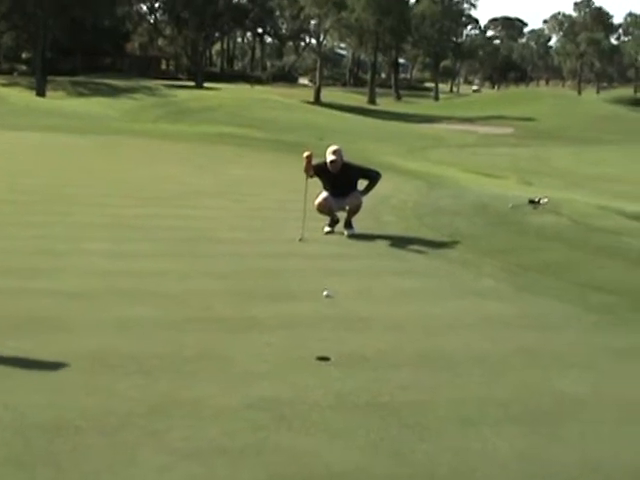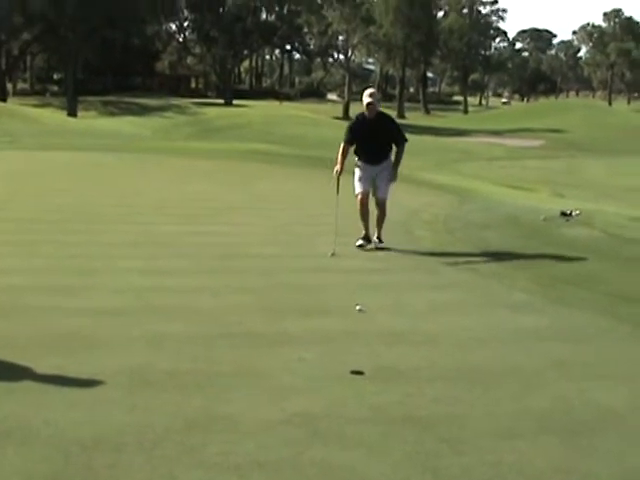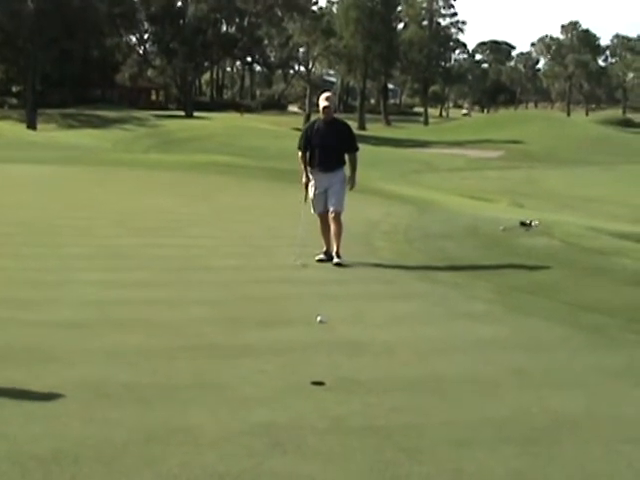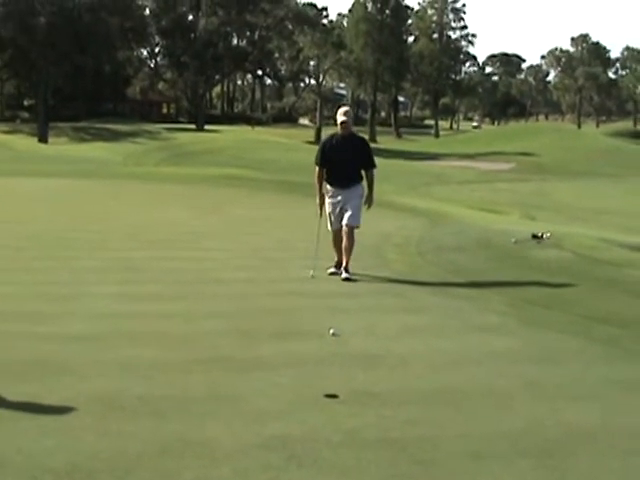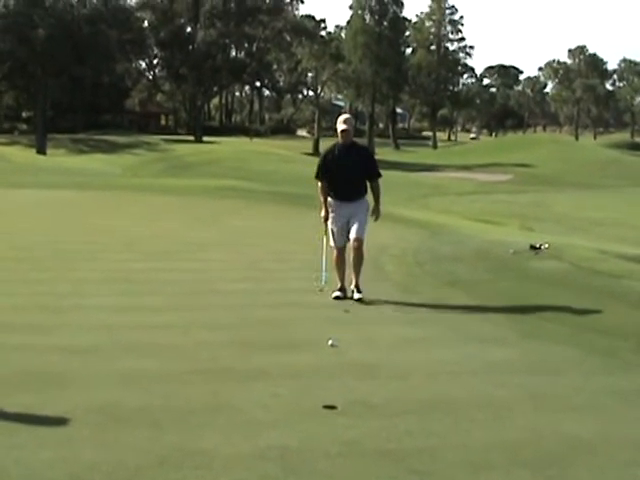
dt=1s
person 1, frame 1
left shoulder: (351, 169)
right shoulder: (322, 167)
left elbow: (376, 175)
right elbow: (309, 172)
left wrist: (364, 192)
right wrist: (308, 161)
left hip: (349, 197)
right hip: (331, 197)
left knee: (356, 201)
right knee: (319, 204)
left ankle: (348, 221)
right ankle: (333, 218)
person 1, frame 2
left shoulder: (388, 121)
right shoulder: (357, 122)
left elbow: (401, 144)
right elbow: (346, 145)
left wrist: (395, 167)
right wrist: (340, 165)
left hip: (383, 165)
right hip: (363, 165)
left knee: (381, 202)
right knee: (362, 199)
left ankle: (378, 236)
right ankle: (366, 235)
person 1, frame 3
left shoulder: (343, 128)
right shoulder: (311, 127)
left elbow: (352, 153)
right elbow: (302, 152)
left wrist: (353, 174)
right wrist: (305, 173)
left hip: (337, 175)
right hip: (316, 175)
left knee: (335, 214)
right knee: (322, 215)
left ankle: (337, 253)
right ankle: (327, 250)
person 1, frame 4
left shoulder: (361, 143)
right shoulder: (327, 142)
left elbow: (369, 170)
right elbow: (320, 169)
left wrist: (370, 193)
right wrist: (319, 193)
left hip: (354, 191)
right hip: (333, 191)
left knee: (348, 229)
right knee: (336, 231)
left ankle: (346, 268)
right ankle: (338, 261)
person 1, frame 5
left shoulder: (364, 153)
right shoulder: (328, 154)
left elbow: (374, 181)
right elbow: (322, 182)
left wrist: (377, 204)
right wrist: (324, 207)
left hip: (359, 205)
right hip: (336, 205)
left knee: (357, 243)
right knee: (339, 248)
left ankle: (356, 285)
right ankle: (341, 286)
